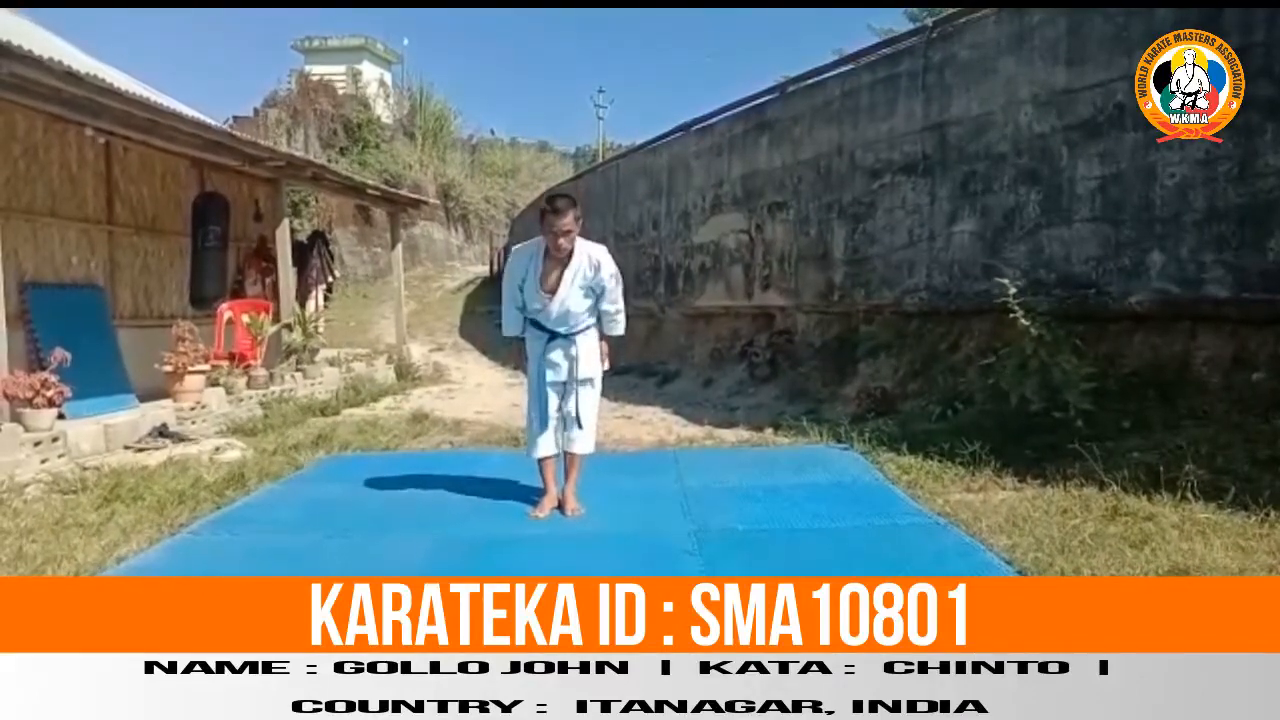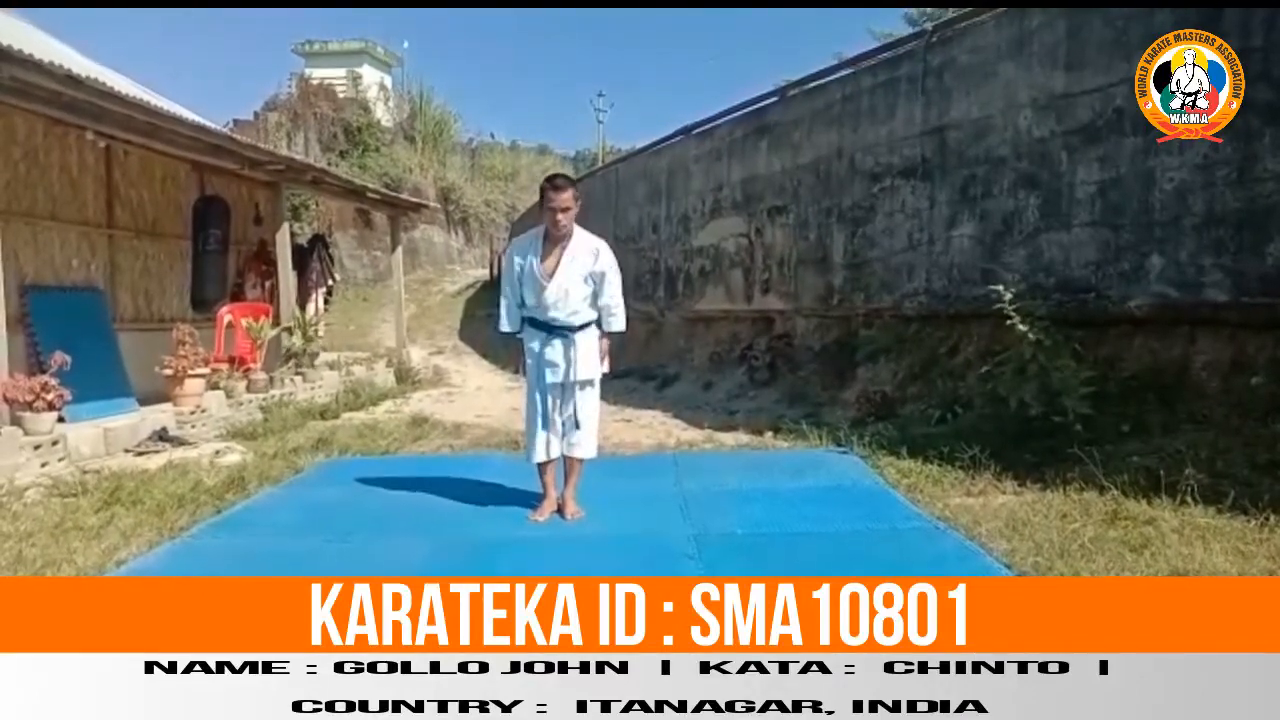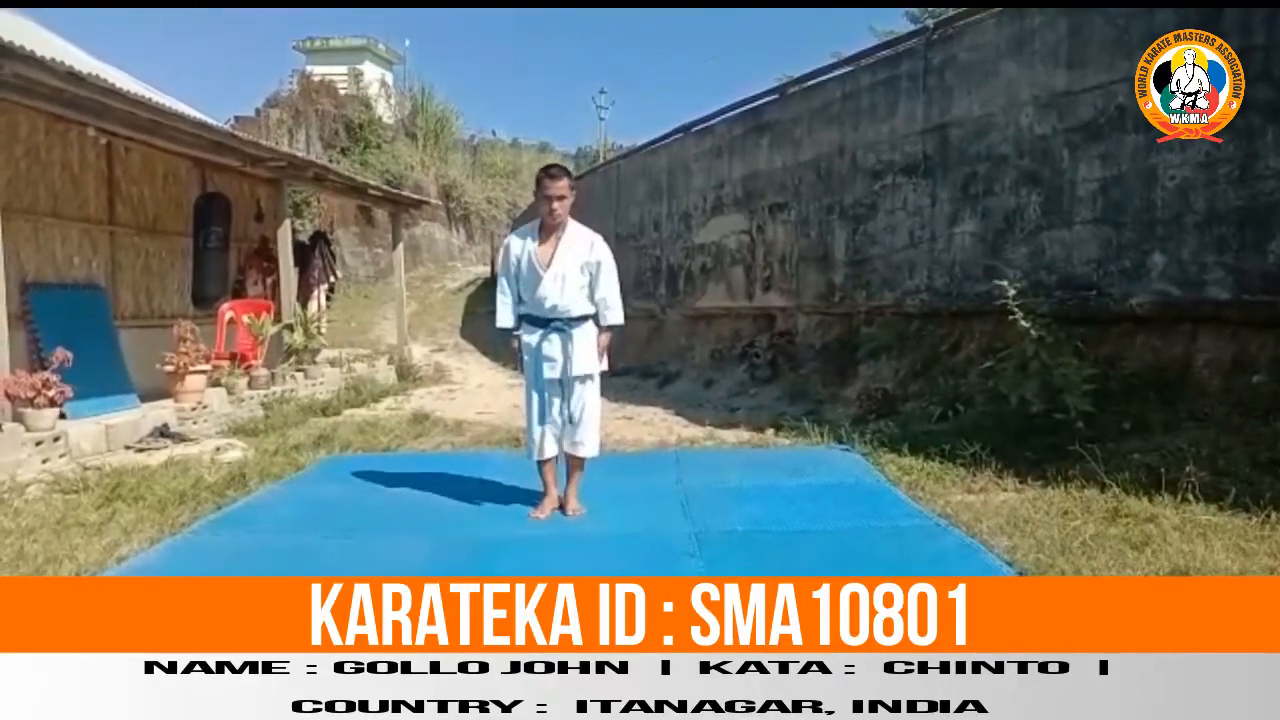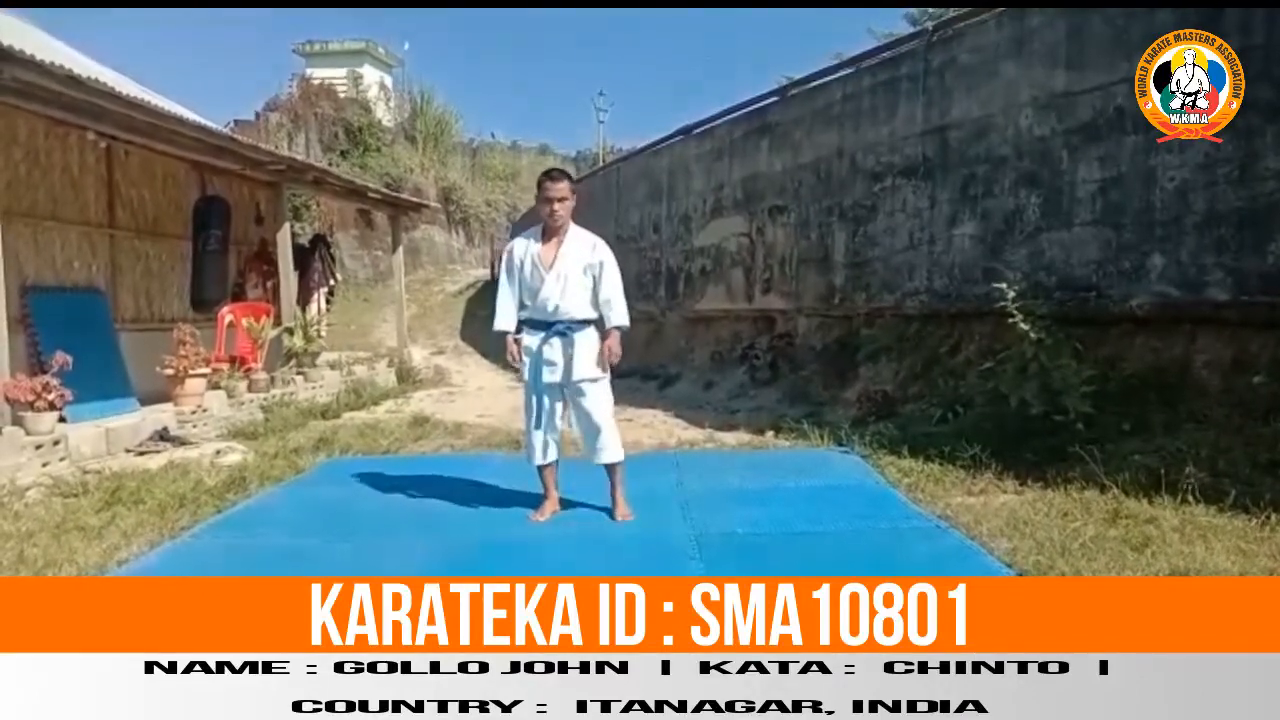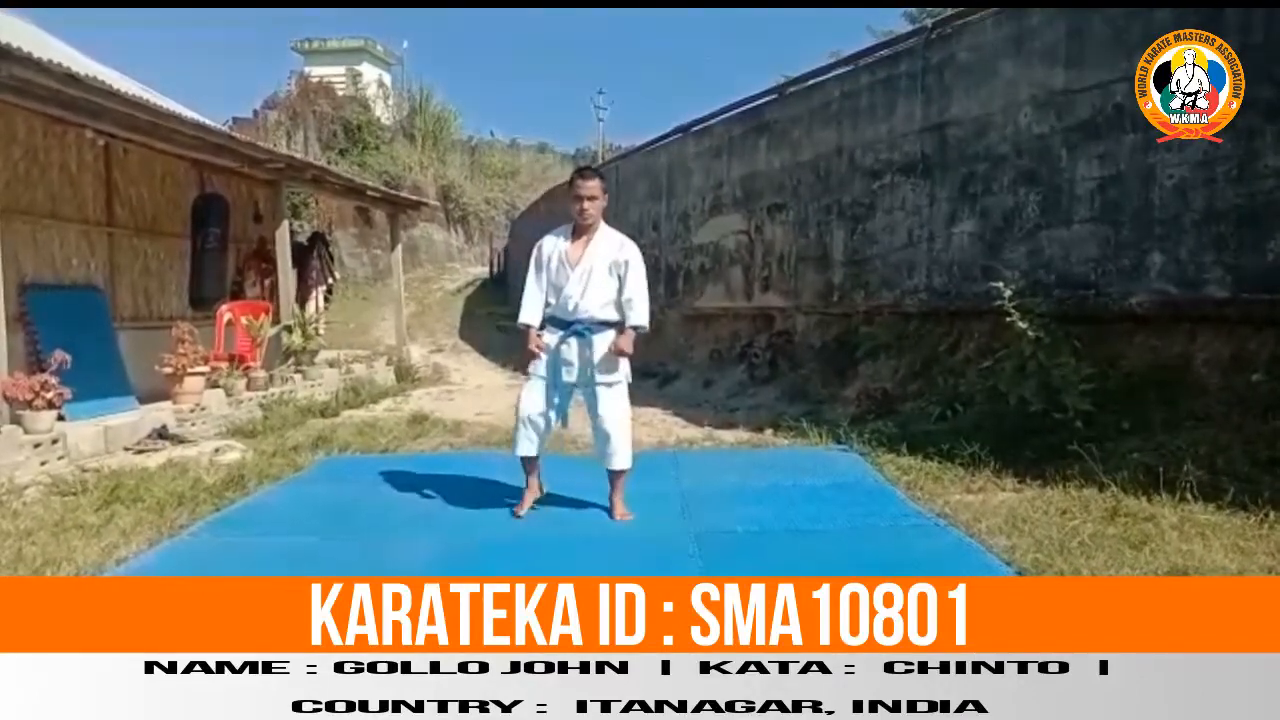
dt=0.5s
person 1, frame 1
left shoulder: (597, 259)
right shoulder: (521, 257)
left elbow: (611, 303)
right elbow: (512, 302)
left wrist: (605, 340)
right wrist: (517, 342)
left hip: (583, 343)
right hip: (541, 343)
left knee: (580, 415)
right knee: (542, 415)
left ankle: (570, 490)
right ankle: (549, 491)
person 1, frame 2
left shoulder: (596, 250)
right shoulder: (519, 248)
left elbow: (610, 299)
right elbow: (510, 298)
left wrist: (605, 339)
right wrist: (516, 341)
left hip: (582, 343)
right hip: (539, 343)
left knee: (580, 418)
right knee: (541, 418)
left ankle: (569, 494)
right ankle: (548, 494)
person 1, frame 3
left shoulder: (591, 243)
right shoulder: (516, 243)
left elbow: (606, 291)
right elbow: (507, 292)
left wrist: (605, 333)
right wrist: (513, 336)
left hip: (579, 337)
right hip: (536, 338)
left knee: (582, 415)
right knee: (541, 416)
left ankle: (572, 491)
right ankle: (550, 493)
person 1, frame 4
left shoulder: (593, 246)
right shoulder: (518, 248)
left elbow: (610, 292)
right elbow: (508, 294)
left wrist: (614, 334)
right wrist: (510, 337)
left hip: (582, 341)
right hip: (537, 343)
left knee: (598, 417)
right knee: (540, 421)
left ankle: (618, 494)
right ankle: (550, 496)
person 1, frame 5
left shoulder: (622, 247)
right shoulder: (549, 244)
left elbow: (634, 294)
right elbow: (535, 289)
left wrist: (629, 332)
right wrist: (531, 330)
left hip: (602, 342)
right hip: (556, 339)
left knee: (611, 420)
right knee: (531, 409)
left ankle: (617, 497)
right ankle: (532, 484)
